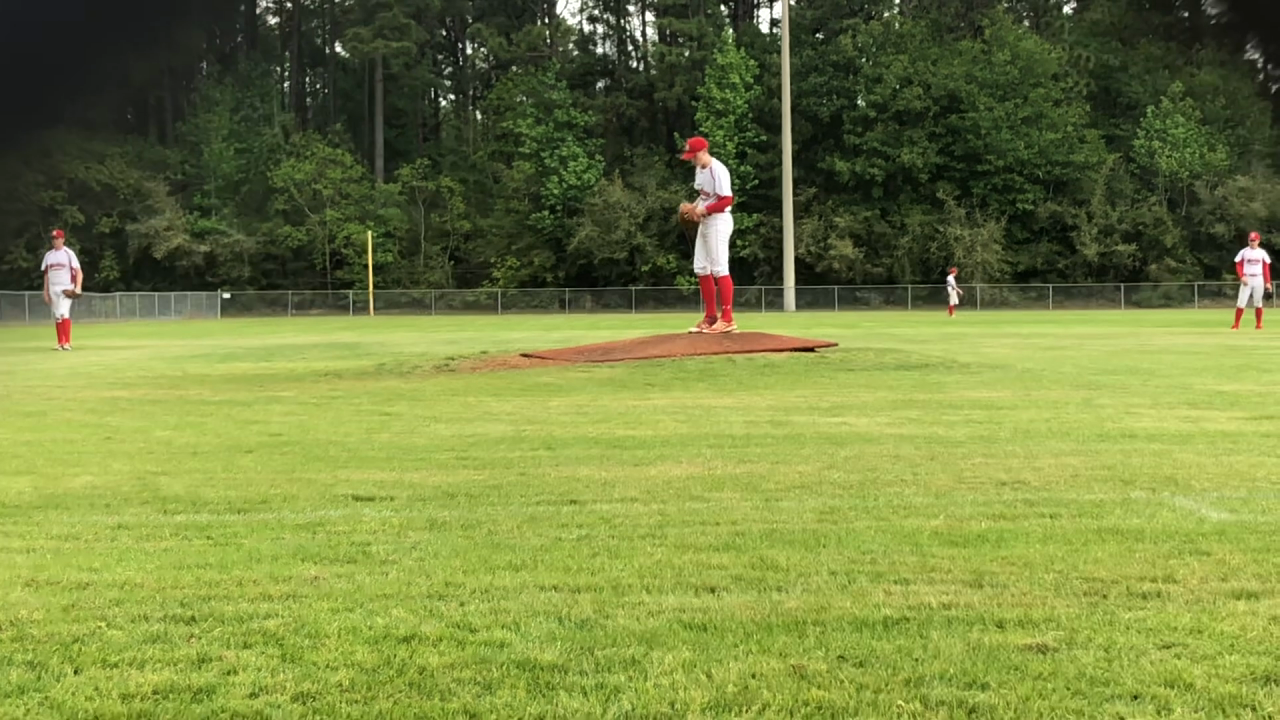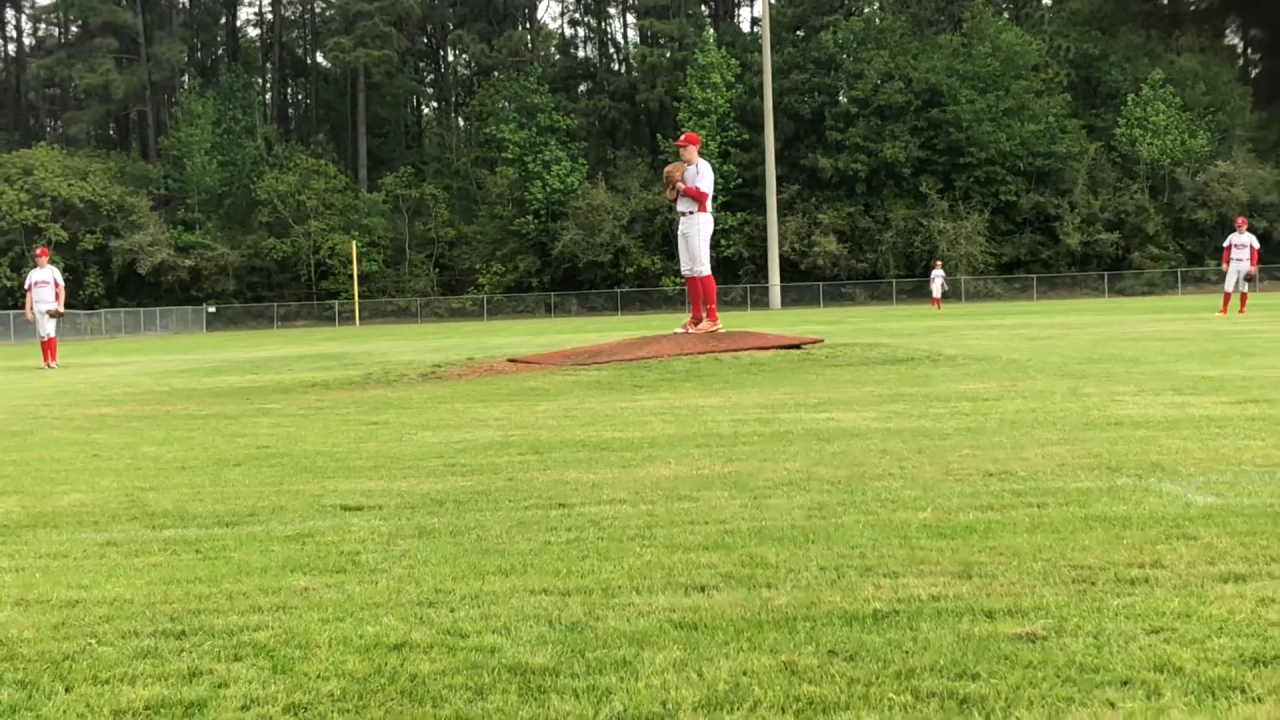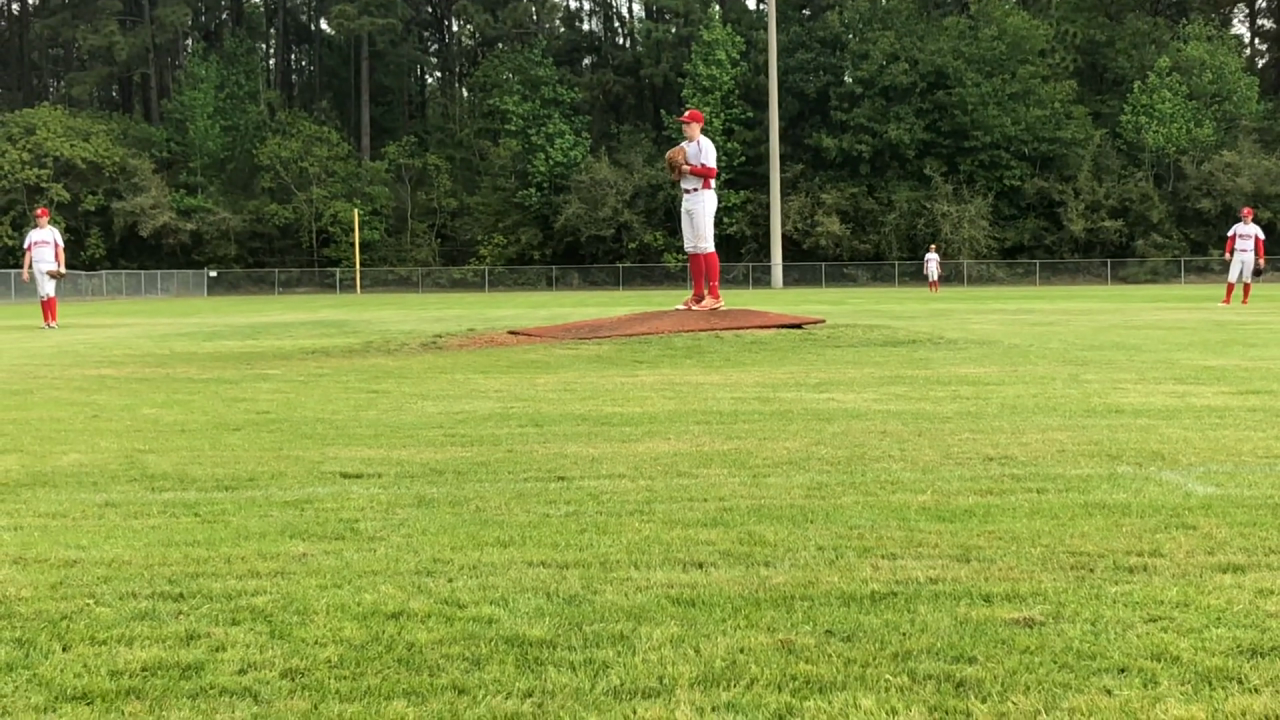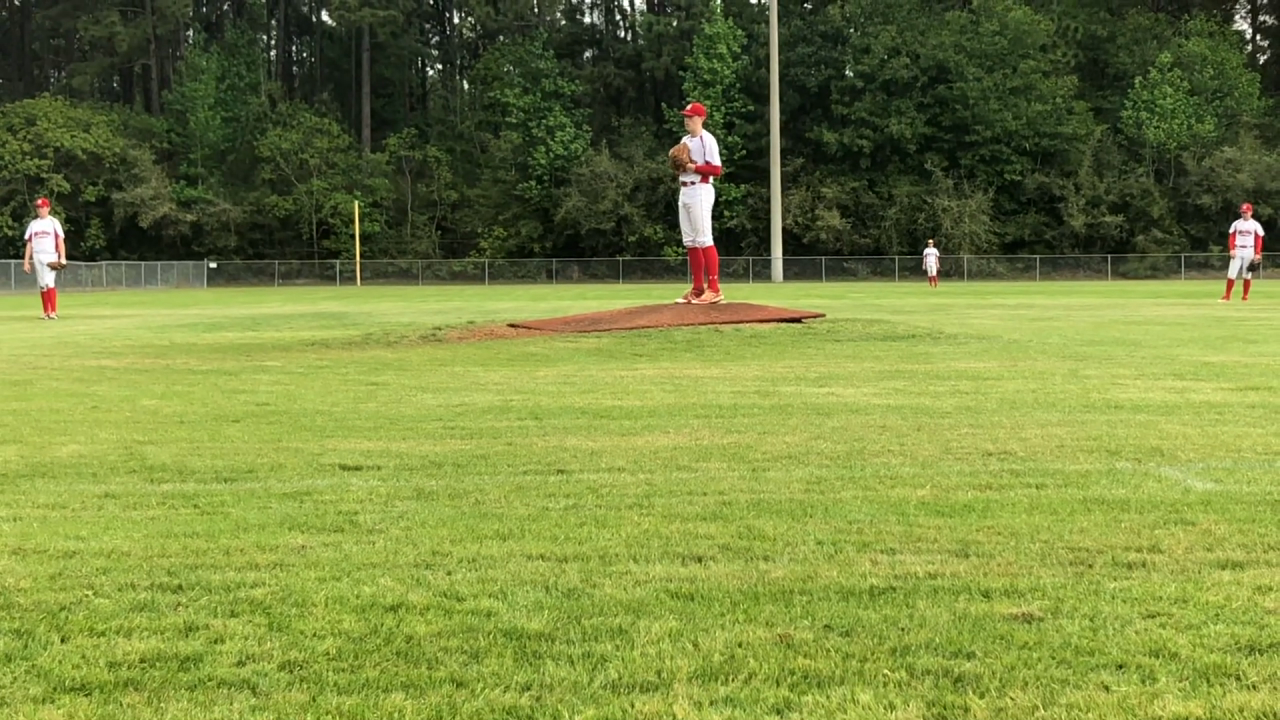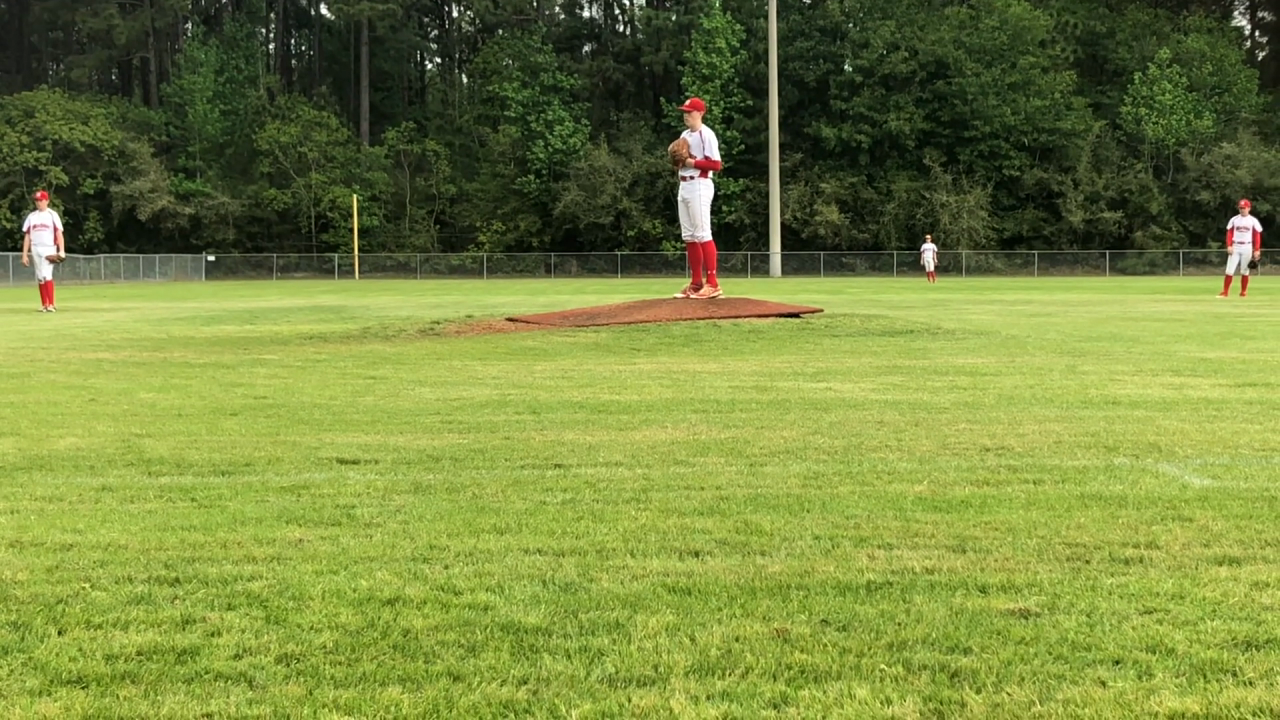
dt=0.7s
person 1, frame 1
left shoulder: (718, 170)
right shoulder: (699, 170)
left elbow: (727, 200)
left wrist: (704, 208)
right wrist: (695, 207)
left hip: (718, 221)
right hip: (704, 222)
left knee: (720, 269)
right knee: (701, 269)
left ankle: (727, 319)
right ankle: (710, 316)
person 1, frame 2
left shoulder: (703, 168)
right shoulder: (682, 169)
left elbow: (702, 196)
right elbow: (674, 198)
left wrist: (683, 187)
right wrist: (672, 185)
left hip: (698, 220)
right hip: (684, 221)
left knee: (701, 269)
right knee: (688, 271)
left ankle: (712, 318)
right ankle: (696, 317)
person 1, frame 3
left shoulder: (704, 144)
right shoulder: (683, 146)
left elbow: (711, 172)
left wrist: (688, 168)
left hip: (703, 198)
right hip: (686, 198)
left knee: (705, 245)
right knee: (691, 248)
left ankle: (714, 295)
right ankle: (698, 294)
person 1, frame 4
left shoulder: (707, 140)
right shoulder: (685, 140)
left elbow: (716, 170)
left wrist: (692, 167)
left hip: (700, 191)
right hip: (684, 191)
left knee: (704, 239)
right knee: (690, 242)
left ankle: (714, 289)
right ankle: (698, 288)
person 1, frame 5
left shoulder: (706, 134)
right shoulder: (684, 135)
left elbow: (715, 164)
left wrist: (690, 162)
left hip: (699, 186)
right hip: (683, 186)
left knee: (702, 234)
right knee: (689, 236)
left ankle: (712, 284)
right ankle: (696, 283)
